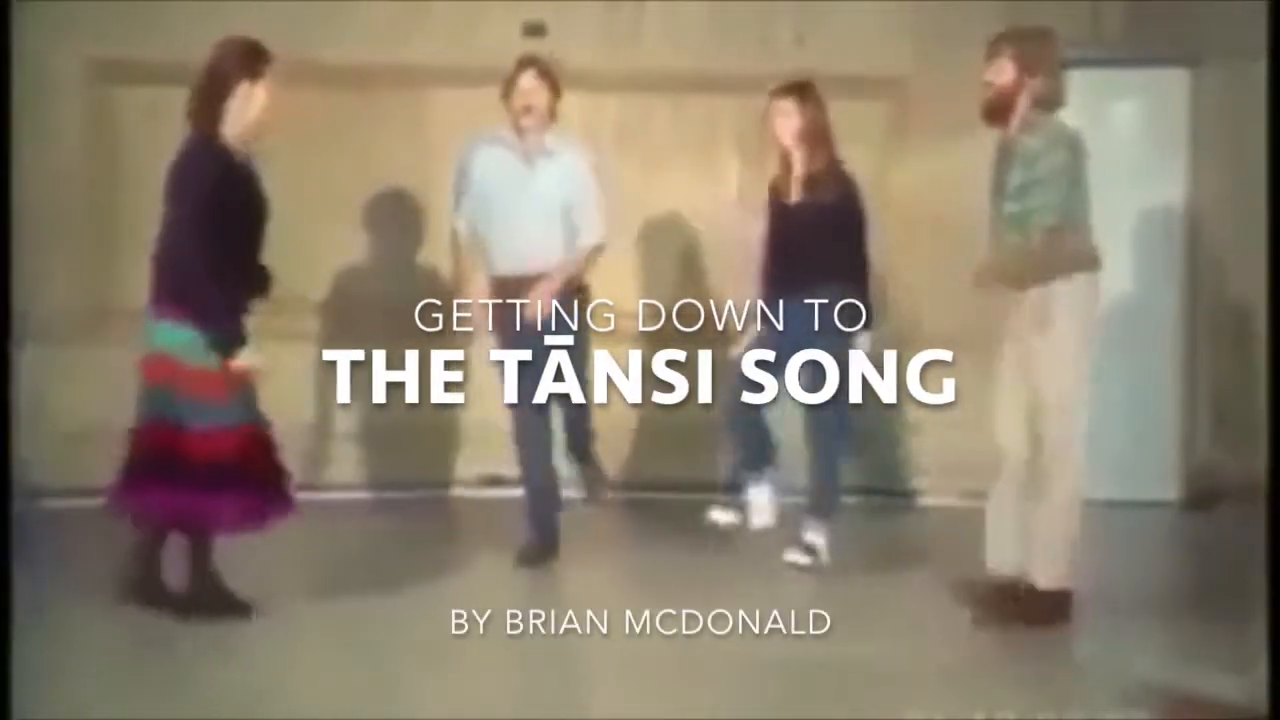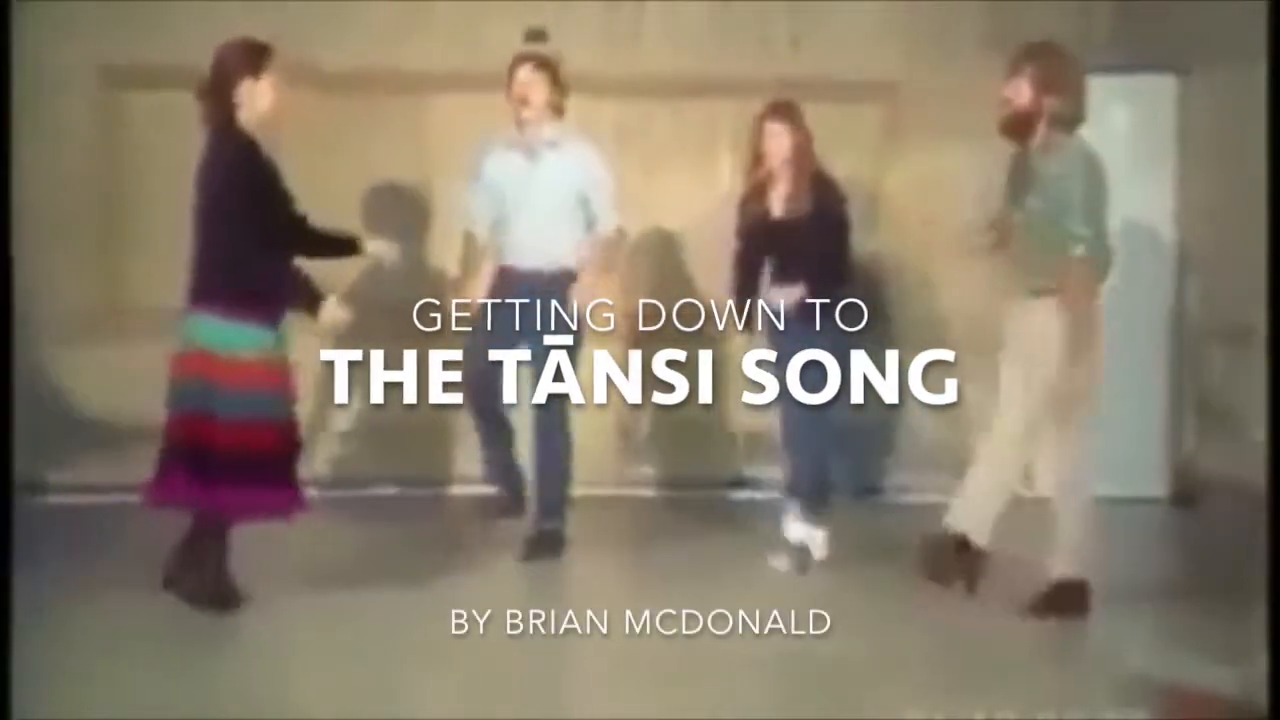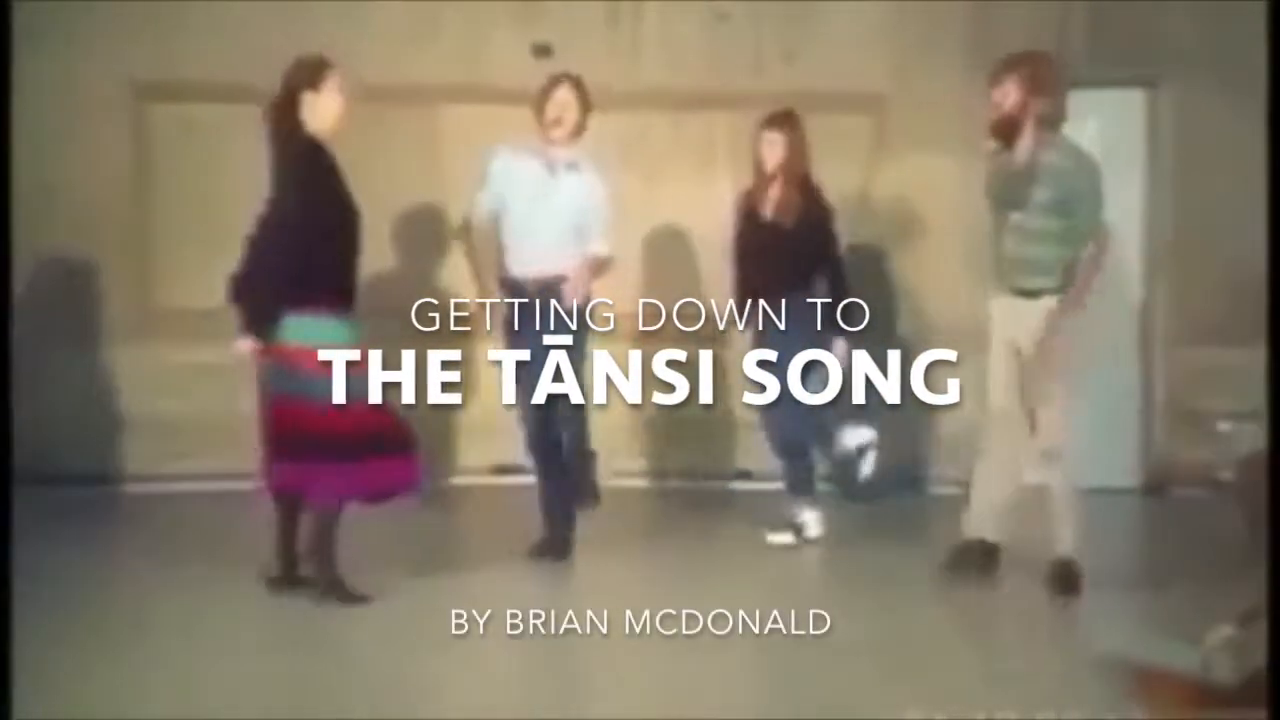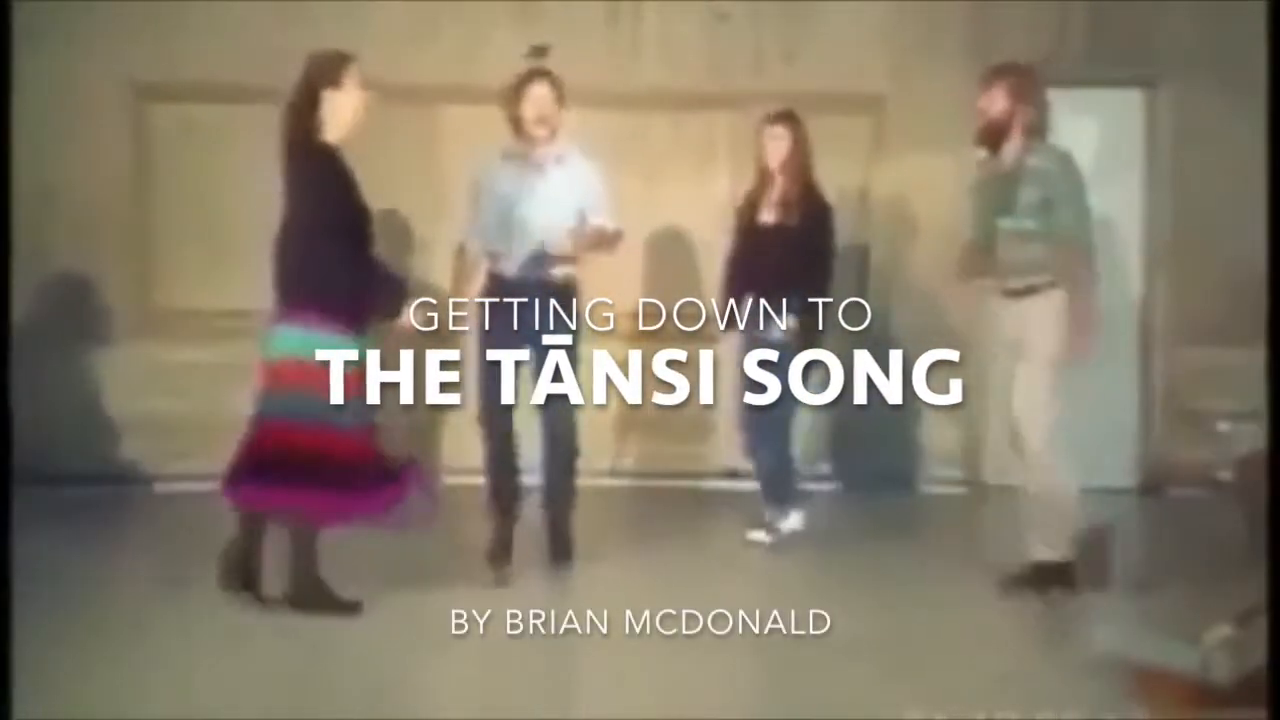
dt=0.5s
person 1, frame 1
left shoulder: (225, 158)
right shoulder: (206, 160)
right elbow: (193, 255)
left wrist: (258, 281)
right wrist: (230, 337)
left hip: (201, 325)
right hip: (194, 329)
left knee: (193, 449)
right knee: (199, 449)
left ankle: (150, 574)
right ankle: (199, 579)
person 1, frame 2
left shoulder: (238, 155)
right shoulder: (232, 157)
left elbow: (285, 230)
right elbow: (249, 250)
left wrist: (356, 245)
right wrist: (314, 299)
left hip: (245, 317)
right hip: (233, 320)
left knee: (247, 439)
right knee: (232, 440)
left ankle: (201, 555)
right ankle: (194, 565)
person 1, frame 3
left shoulder: (302, 159)
right shoulder: (307, 160)
left elbow: (271, 239)
right elbow: (276, 242)
left wrist: (253, 311)
right wrist: (255, 322)
left hip: (305, 318)
right hip: (312, 321)
left knee: (311, 442)
right knee: (341, 438)
left ankle: (286, 562)
right ankle: (321, 566)
person 1, frame 4
left shoulder: (316, 163)
right shoulder: (320, 165)
right elbow: (334, 254)
left wrist: (387, 294)
right wrist: (395, 300)
left hip: (319, 323)
right hip: (318, 328)
left knee: (316, 451)
right knee: (321, 452)
person 2, frame 1
left shoulder: (1053, 144)
right shoulder: (1015, 142)
left elbow: (1041, 238)
left wrist: (988, 275)
left hip: (1057, 297)
right hip: (1027, 298)
left knee: (1057, 441)
right knee: (1014, 438)
left ankle: (1049, 584)
right ankle: (1010, 573)
person 2, frame 2
left shoulder: (1075, 165)
right shoulder: (1026, 157)
left elbow: (1084, 259)
left wrist: (1078, 353)
right wrist: (997, 235)
left hip: (1062, 312)
right hip: (1027, 306)
left knee: (1059, 444)
right knee: (1006, 430)
left ankle: (1069, 580)
right ankle: (960, 539)
person 2, frame 3
left shoulder: (1073, 164)
right shoulder: (999, 162)
left elbow: (1091, 249)
left wrist: (1060, 321)
left hip: (1050, 311)
right hip: (1006, 305)
left knee: (1053, 434)
right knee: (998, 424)
left ankle: (1067, 554)
right ankle: (984, 537)
person 2, frame 4
left shoulder: (1053, 167)
right shoulder: (989, 171)
left elbow: (1078, 250)
left wrist: (1079, 326)
right wrist: (970, 263)
left hip: (1048, 307)
right hip: (1007, 308)
left knee: (1033, 430)
right knee: (1018, 433)
left ankle: (1057, 554)
right ankle: (1048, 554)
person 3, frame 1
left shoulder: (573, 161)
right shoulder: (480, 157)
left elbow: (591, 241)
right elbow: (465, 226)
left wrist: (551, 285)
right wrist: (474, 279)
left hip: (561, 292)
right hip: (509, 298)
right knee: (527, 414)
left ankle: (581, 451)
right ankle: (543, 528)
person 3, frame 2
left shoulder: (581, 156)
right shoulder: (496, 159)
left elbow: (609, 228)
right elbow: (483, 227)
left wrist: (590, 274)
right wrist: (480, 274)
left hip: (557, 291)
right hip: (508, 286)
left knee: (550, 405)
right knee: (477, 381)
left ankle: (550, 521)
right ankle: (510, 485)
person 3, frame 3
left shoulder: (589, 181)
right shoulder: (506, 161)
left elbow: (601, 252)
right elbow: (483, 224)
left wrist: (586, 274)
right wrist: (489, 282)
left hip: (564, 298)
right hip: (519, 297)
left knee: (560, 396)
right knee: (535, 412)
left ankle: (580, 474)
right ankle: (558, 524)
person 3, frame 4
left shoulder: (581, 168)
right shoulder: (494, 172)
left elbow: (609, 232)
right elbow: (478, 244)
left wrist: (581, 240)
right wrist: (466, 300)
left hip: (555, 298)
right hip: (504, 298)
left knee: (558, 418)
right knee: (495, 412)
left ankle: (558, 524)
right ankle: (504, 527)
person 4, frame 1
left shoulder: (836, 187)
right shoulder: (780, 186)
left elbow: (854, 260)
left wrist: (857, 325)
left hip: (825, 317)
right hip: (785, 315)
left knee: (824, 424)
right knee: (742, 402)
left ankle: (816, 533)
right ankle: (755, 492)
person 4, frame 2
left shoulder: (823, 194)
right shoulder: (755, 199)
left elbow: (840, 265)
right elbow: (748, 259)
left wrist: (804, 291)
right wrist: (743, 307)
left hip: (823, 320)
right hip: (786, 323)
left knee: (814, 422)
right knee: (798, 427)
left ankle: (803, 522)
right ankle: (811, 532)
person 4, frame 3
left shoulder: (809, 204)
right shoulder: (752, 201)
left elbow: (831, 269)
left wrist: (839, 330)
right wrist: (747, 312)
left hip: (799, 317)
right hip: (768, 319)
left knee: (785, 417)
right knee: (780, 420)
right ankle: (806, 514)
person 4, frame 4
left shoulder: (812, 206)
right shoulder: (753, 203)
left elbow: (820, 275)
right elbow: (738, 265)
left wrist: (797, 318)
left hip: (790, 326)
right hip: (758, 323)
left knee: (767, 419)
right knee: (759, 421)
left ankle: (781, 513)
right ankle: (783, 509)
